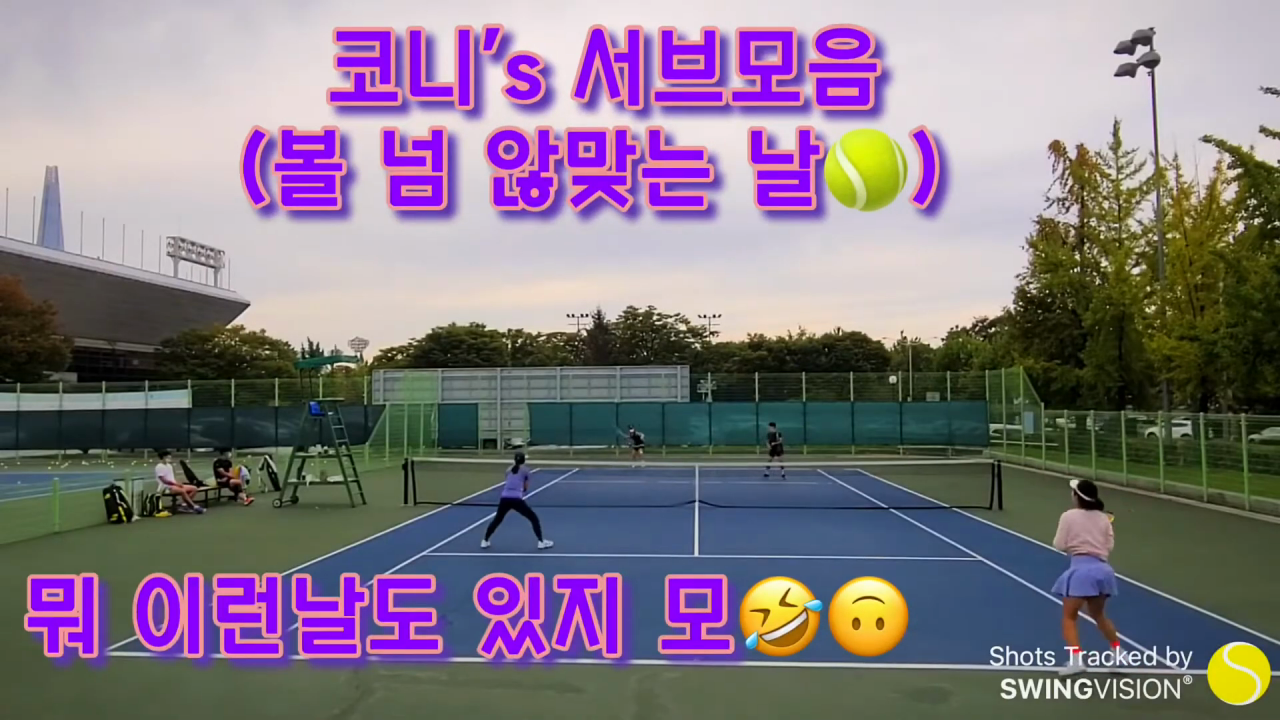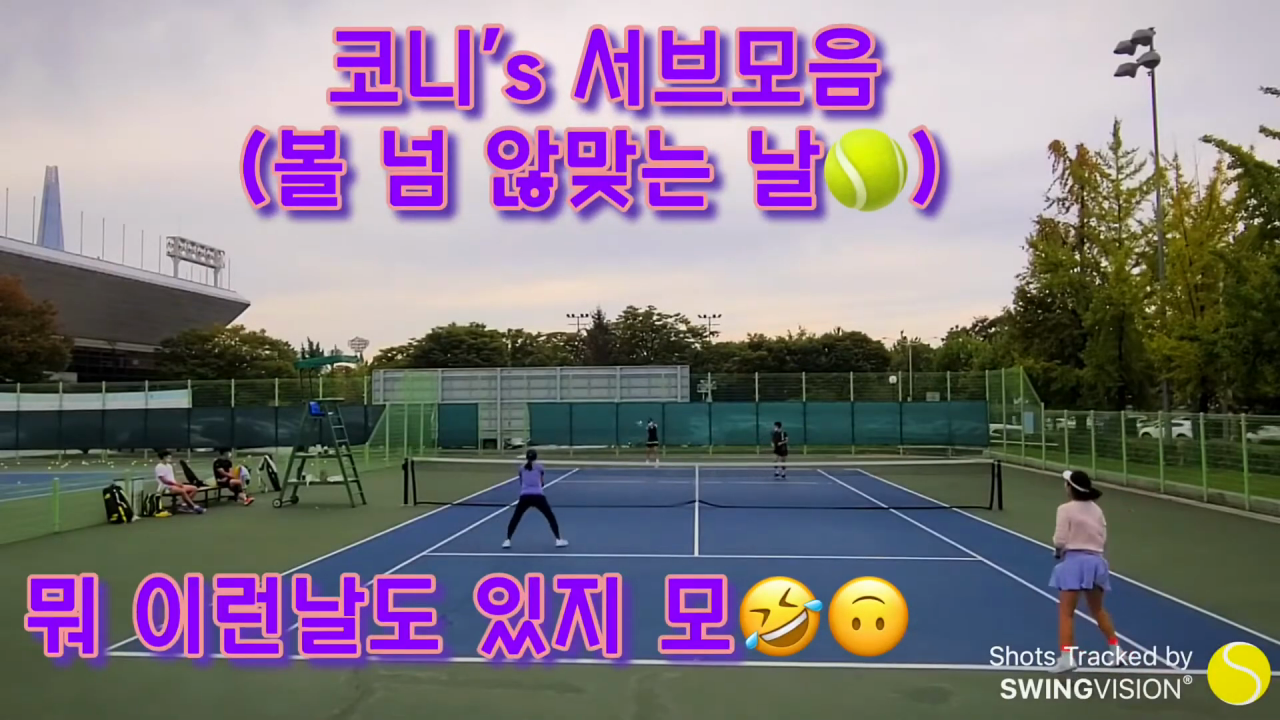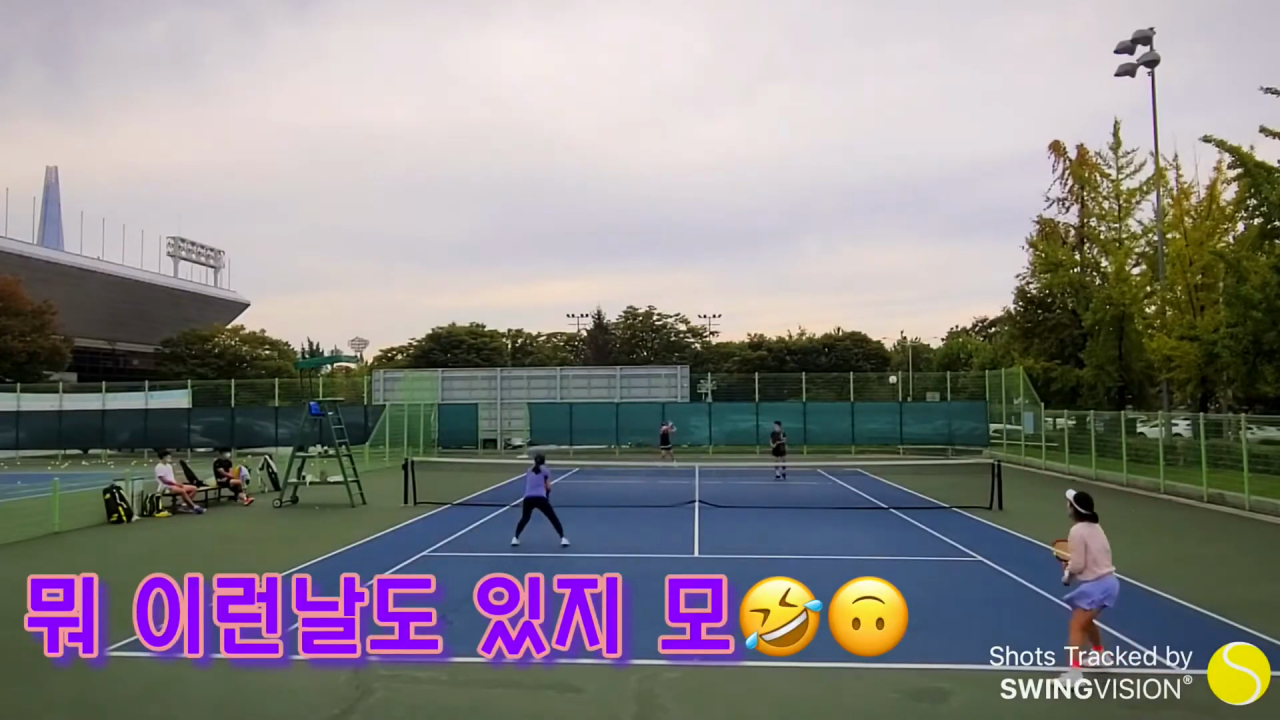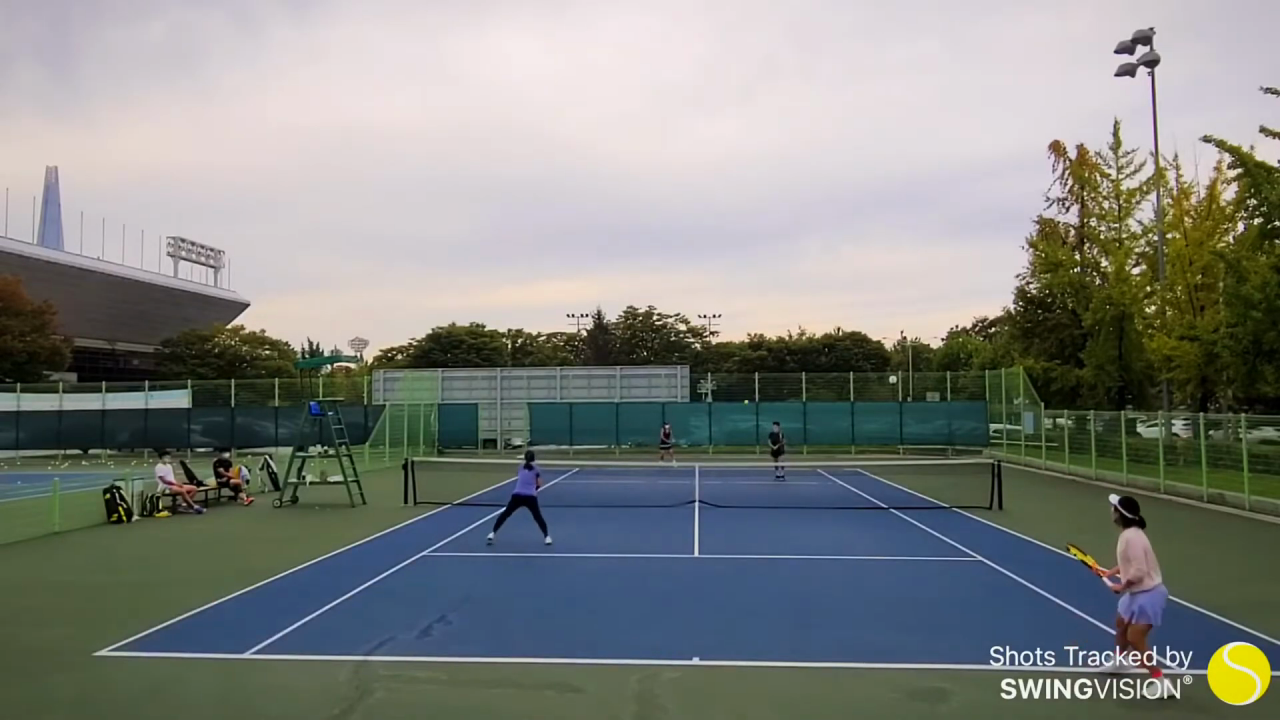
dt=0.4s
person 1, frame 1
left shoulder: (1069, 517)
right shoulder: (1103, 518)
left elbow: (1059, 545)
right elbow: (1109, 545)
left hip: (1080, 570)
right hip: (1100, 570)
left knee: (1068, 617)
right knee: (1098, 615)
left ankle: (1076, 659)
right ankle: (1117, 651)
person 1, frame 2
left shoulder: (1066, 509)
right shoulder: (1096, 510)
left elbow: (1060, 540)
right elbow: (1103, 537)
left wrist: (1058, 551)
left hip: (1074, 563)
right hip: (1095, 562)
left knee: (1065, 612)
right knee: (1097, 609)
left ankle: (1066, 657)
right ankle: (1114, 650)
person 1, frame 3
left shoulder: (1077, 531)
right shoulder: (1095, 528)
left elbow: (1077, 565)
left wrist: (1068, 575)
right wrist: (1071, 565)
left hip: (1095, 585)
right hip: (1106, 581)
left knee: (1076, 627)
right knee: (1085, 621)
left ankle: (1075, 672)
right ankle: (1099, 655)
person 1, frame 4
left shoulder: (1131, 537)
right shoulder: (1127, 534)
left elbow: (1138, 571)
left wrist: (1122, 586)
right wrist: (1110, 573)
left hip: (1147, 595)
right hip: (1138, 593)
left knee: (1134, 640)
right knee: (1120, 625)
left ankle: (1160, 682)
right ankle: (1120, 660)
